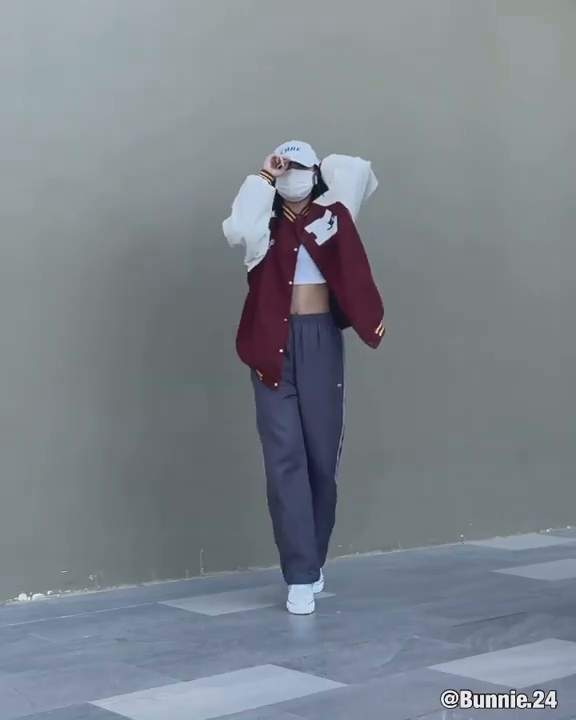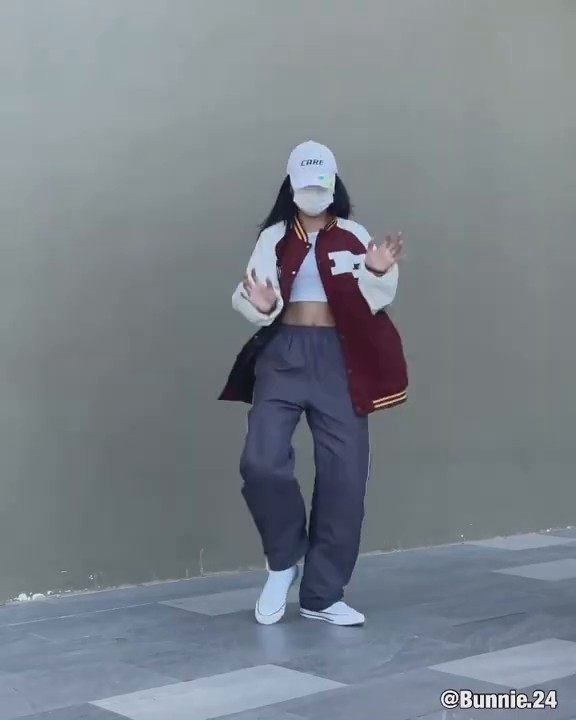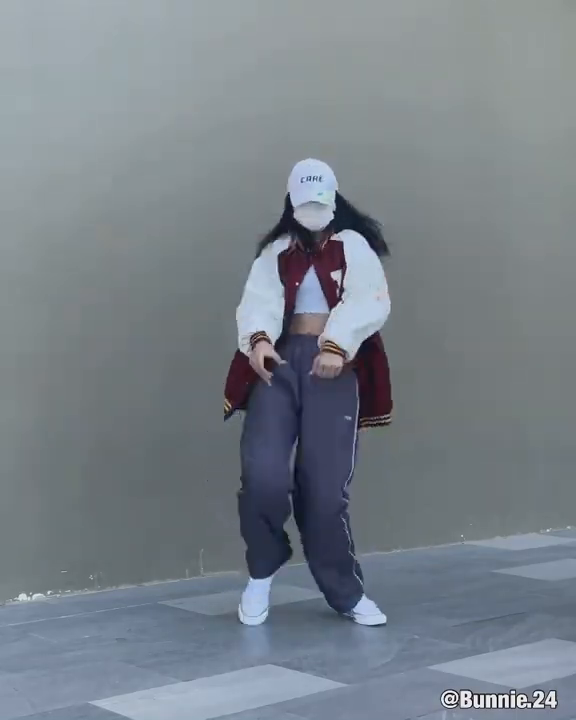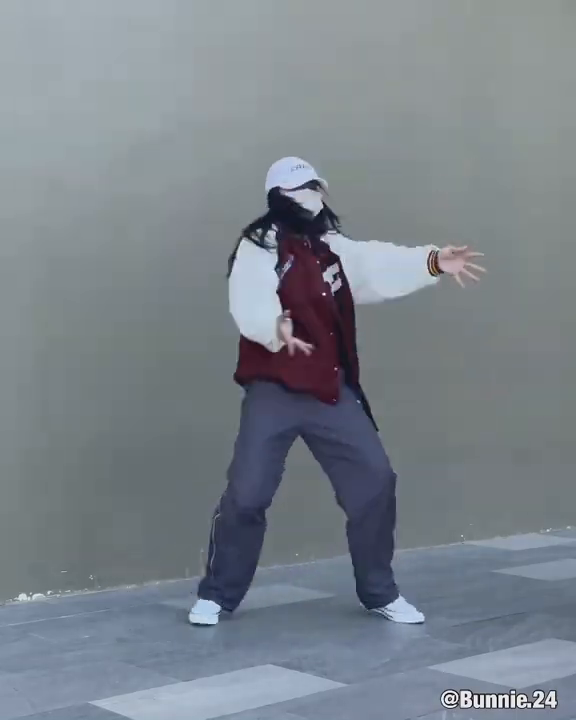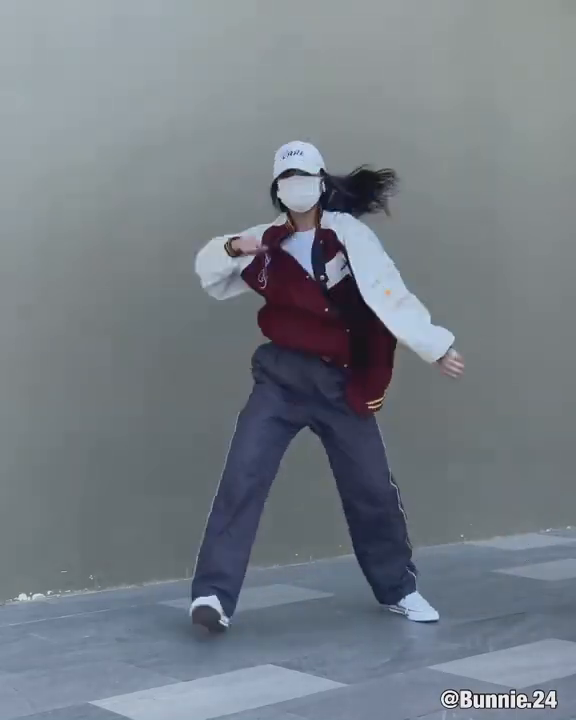
dt=1s
person 1, frame 1
left shoulder: (333, 213)
right shoulder: (266, 228)
left elbow: (359, 172)
right elbow: (237, 227)
left wrist: (321, 165)
right wrist: (263, 178)
left hip: (321, 343)
right hip: (274, 347)
left knee: (322, 458)
right knee: (284, 458)
left ankle: (313, 560)
right ankle: (300, 575)
person 1, frame 2
left shoulder: (353, 236)
right shoulder: (272, 239)
left elbow: (374, 301)
right elbow: (259, 302)
left wrist: (379, 271)
right wrist: (259, 301)
left hip: (339, 359)
right hip: (282, 355)
left knee: (345, 477)
right knee: (263, 463)
left ankle: (324, 594)
right ankle: (282, 559)
person 1, frame 3
left shoulder: (353, 244)
right shoulder: (278, 251)
left elbow: (368, 304)
right elbow: (257, 303)
left wrist: (336, 346)
right wrist: (259, 339)
left hip: (334, 373)
right hip: (280, 369)
left knee: (325, 492)
right knee: (264, 478)
left ankle: (347, 594)
right ankle: (262, 569)
person 1, frame 4
left shoulder: (329, 247)
right shoulder: (259, 244)
left elbow: (376, 272)
right elbow: (249, 301)
left wrist: (436, 262)
right wrist: (275, 328)
left hip: (328, 386)
right hip: (273, 386)
left knee: (375, 481)
right knee: (247, 495)
left ankle: (380, 593)
right ankle: (217, 594)
person 1, frame 5
left shoulder: (347, 232)
right shoulder: (267, 240)
left elbow: (386, 290)
right elbow: (210, 274)
left wrist: (434, 343)
right wrist: (231, 247)
left hip: (340, 378)
right hip: (280, 373)
left knee: (371, 489)
right knee: (243, 477)
left ankle: (399, 588)
right ankle: (214, 593)
